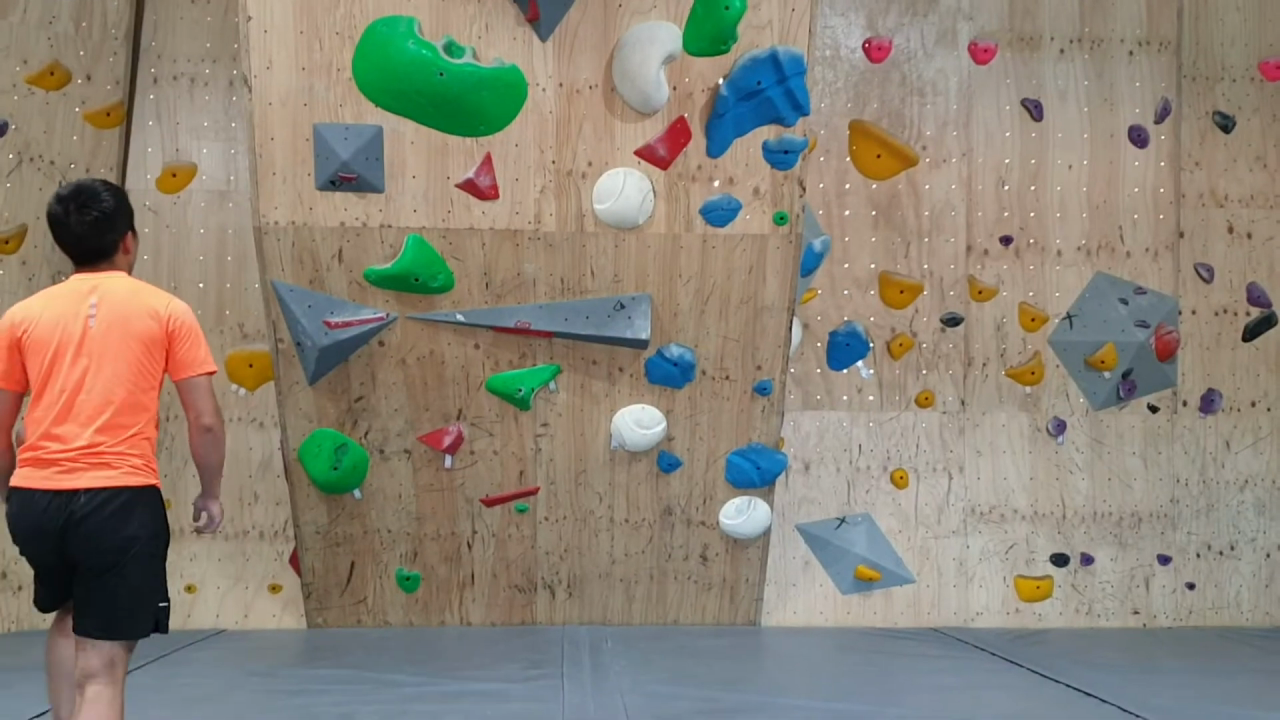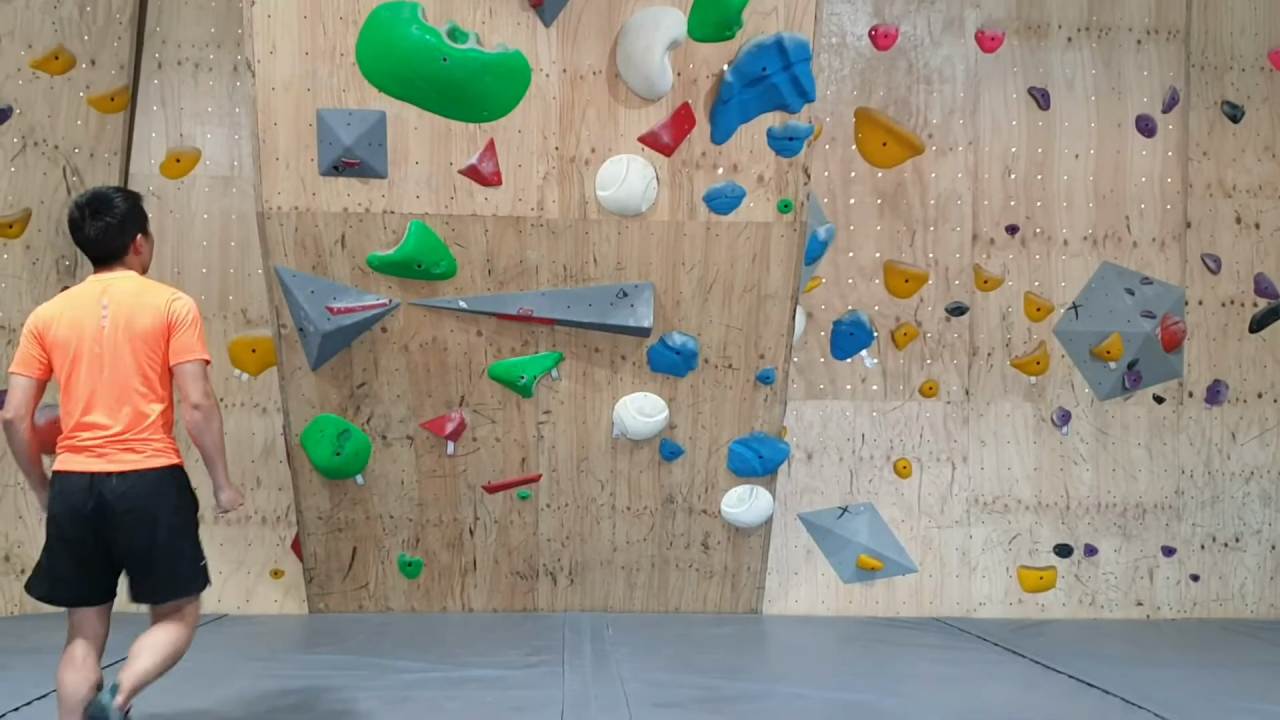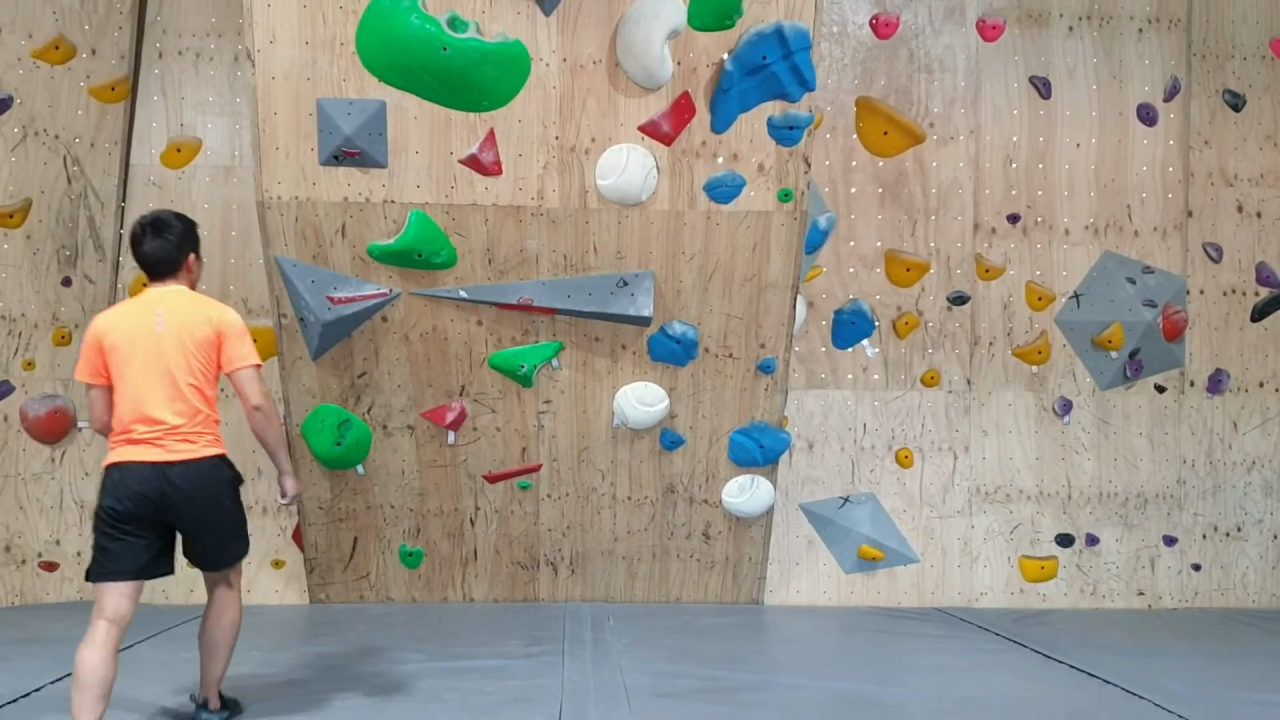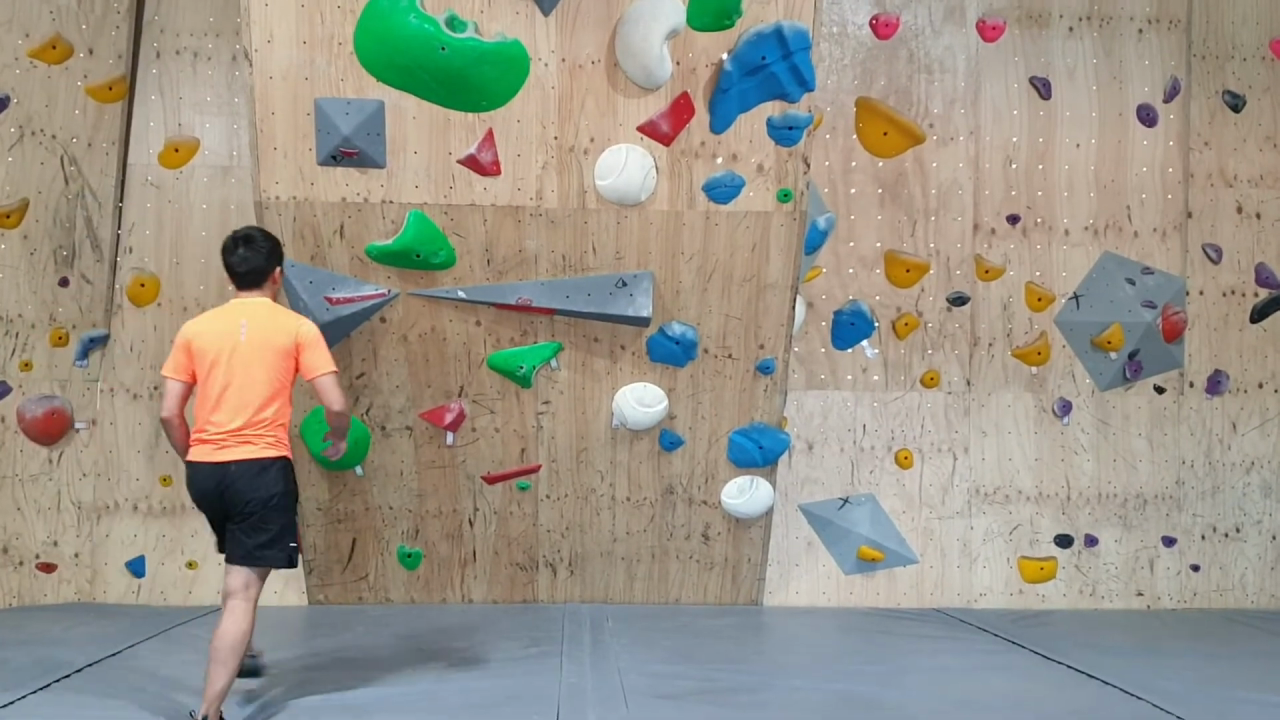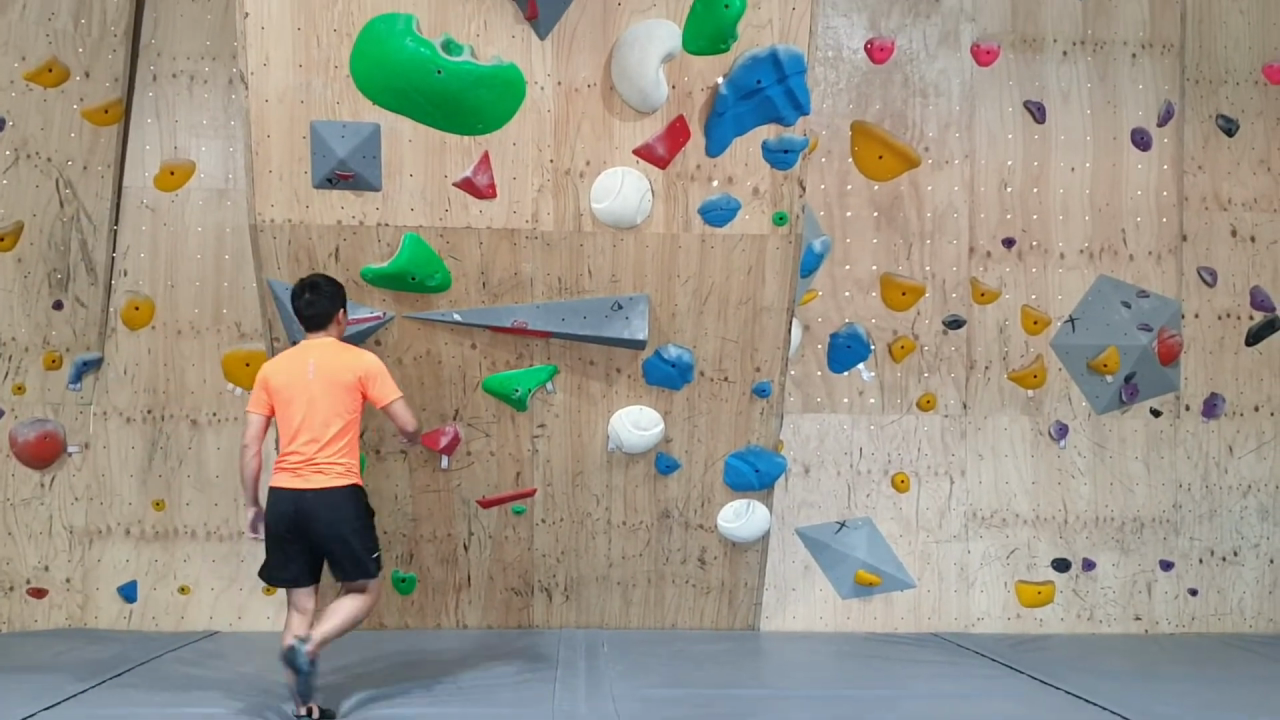
dt=0.5s
person 1, frame 1
right shoulder: (166, 311)
right elbow: (205, 421)
right wrist: (211, 493)
right hip: (121, 501)
left knee: (71, 614)
right knee: (100, 671)
person 1, frame 2
left shoulder: (49, 314)
right shoulder: (172, 304)
right elbow: (197, 404)
right wrist: (221, 480)
left hip: (74, 485)
right hip: (148, 480)
left knee: (84, 634)
right knee: (179, 615)
person 1, frame 3
left shoulder: (105, 323)
right shoulder: (219, 317)
left elbow: (100, 419)
right elbow: (257, 403)
right wrist: (285, 469)
left hip: (126, 476)
right hip: (200, 471)
left knee: (108, 617)
right knee: (224, 582)
person 1, frame 4
left shoulder: (195, 329)
right shoulder: (297, 327)
left elbow: (168, 414)
right elbow: (337, 405)
right wrist: (338, 437)
left hip: (205, 470)
right hip: (263, 469)
left knee: (247, 563)
right knee: (239, 594)
left ankle: (240, 651)
person 1, frame 5
left shoulder: (271, 368)
right shoulder: (361, 362)
left elbow: (250, 445)
right elbow: (409, 425)
left wrist: (252, 504)
right wrist: (411, 440)
left hip: (283, 497)
right hip: (337, 496)
left knee: (300, 608)
right knee: (363, 590)
right ankle: (305, 647)
